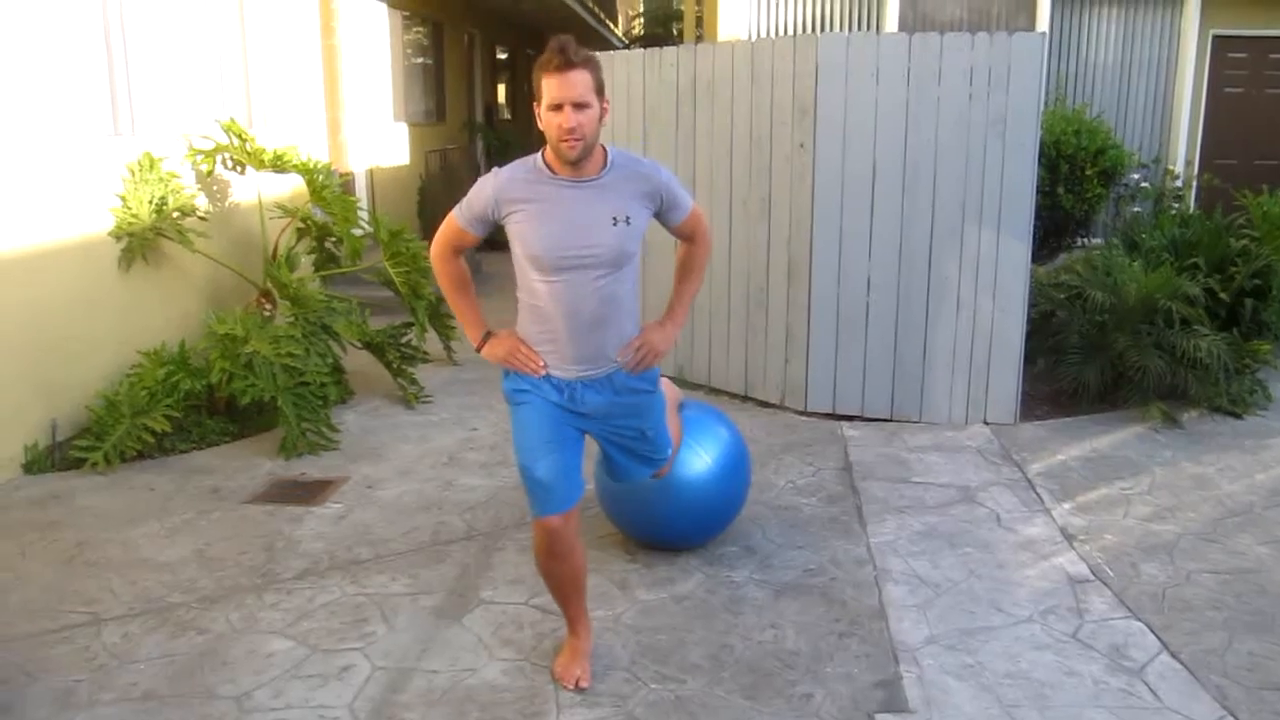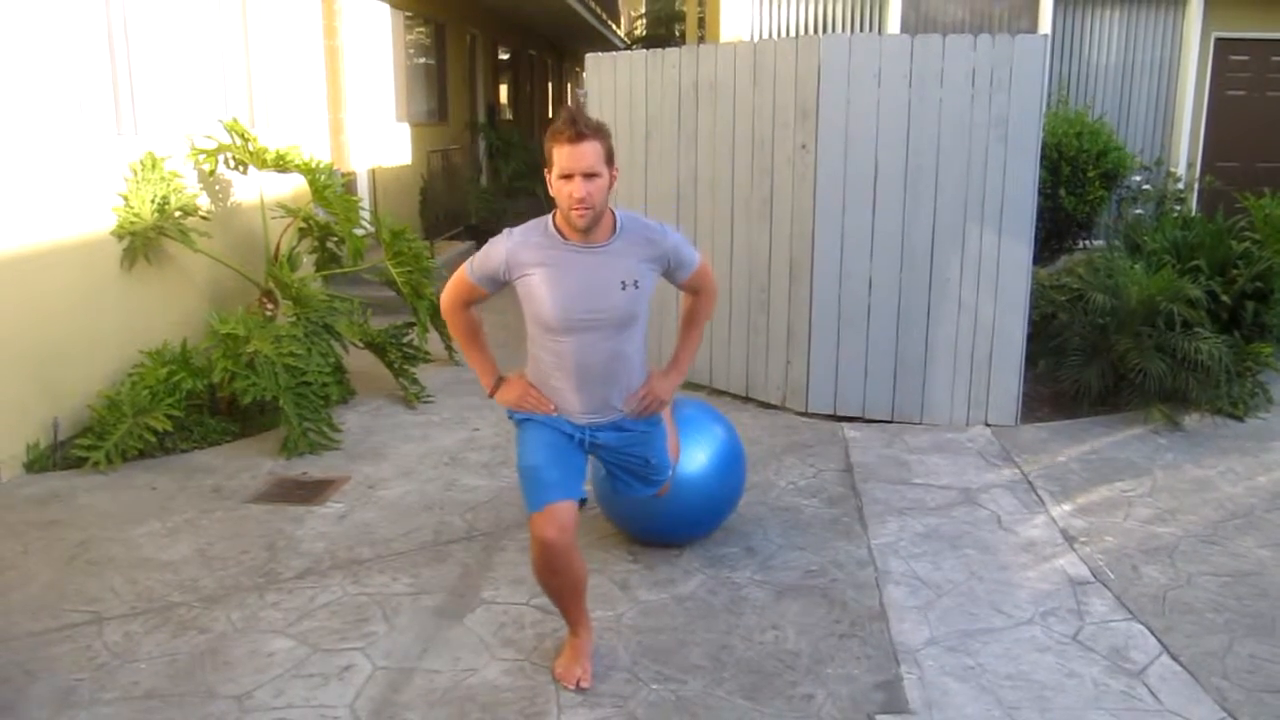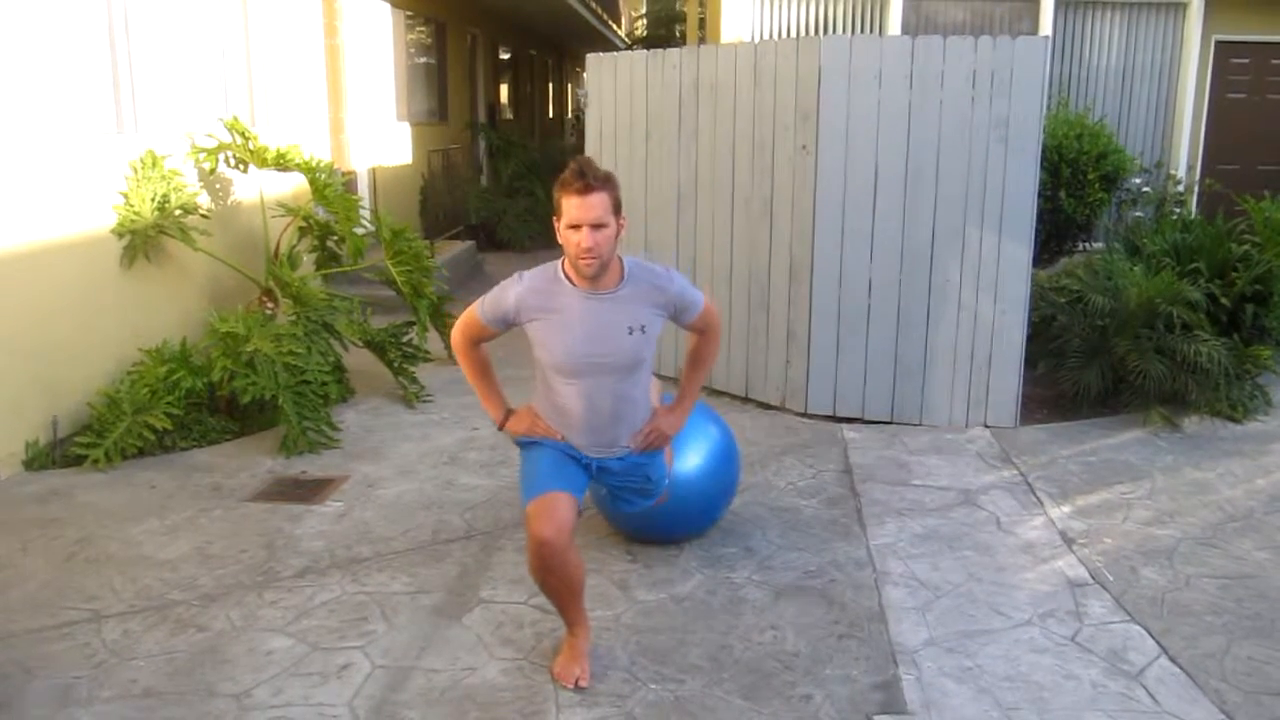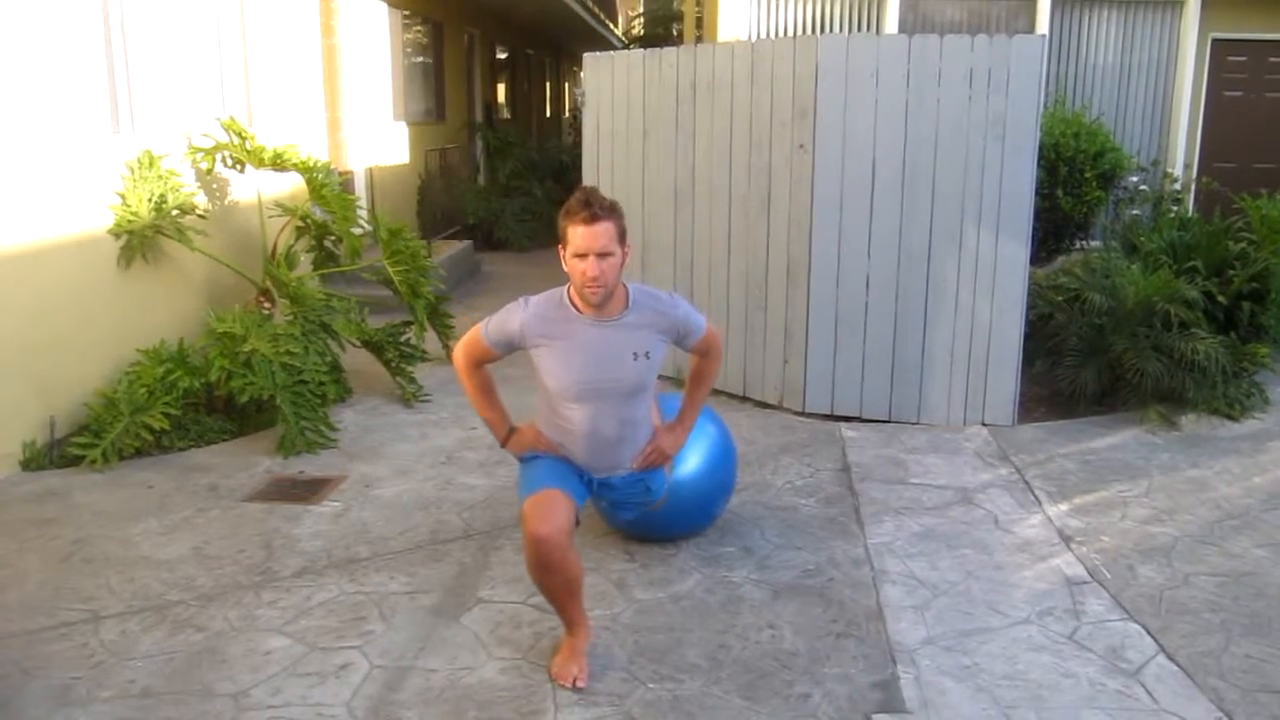
dt=0.7s
person 1, frame 1
left shoulder: (646, 181)
right shoulder: (504, 188)
left elbow: (697, 238)
right elbow: (444, 251)
left wrist: (671, 323)
right wrist: (482, 336)
left hip: (622, 374)
right hip: (540, 383)
left knee: (653, 468)
right knee: (554, 524)
left ankle: (664, 397)
right ankle: (578, 633)
person 1, frame 2
left shoulder: (655, 241)
right shoulder: (514, 249)
left elbow: (703, 290)
right elbow: (454, 302)
left wrist: (674, 374)
right wrist: (495, 382)
left hip: (629, 412)
right hip: (549, 417)
left knee: (656, 489)
right knee: (551, 535)
left ankle: (662, 414)
right ankle: (579, 633)
person 1, frame 3
left shoulder: (661, 287)
right shoulder: (525, 293)
left elbow: (709, 329)
right elbow: (463, 338)
left wrist: (679, 408)
right wrist: (503, 414)
left hip: (633, 442)
right hip: (556, 442)
left knee: (650, 500)
right knee: (547, 537)
right ankle: (576, 632)
person 1, frame 4
left shoulder: (665, 312)
right shoulder: (530, 317)
left elbow: (711, 349)
right elbow: (465, 357)
left wrist: (681, 428)
right wrist: (507, 433)
left hip: (634, 461)
right hip: (556, 457)
left knee: (648, 510)
right knee: (543, 535)
right ankle: (576, 631)
